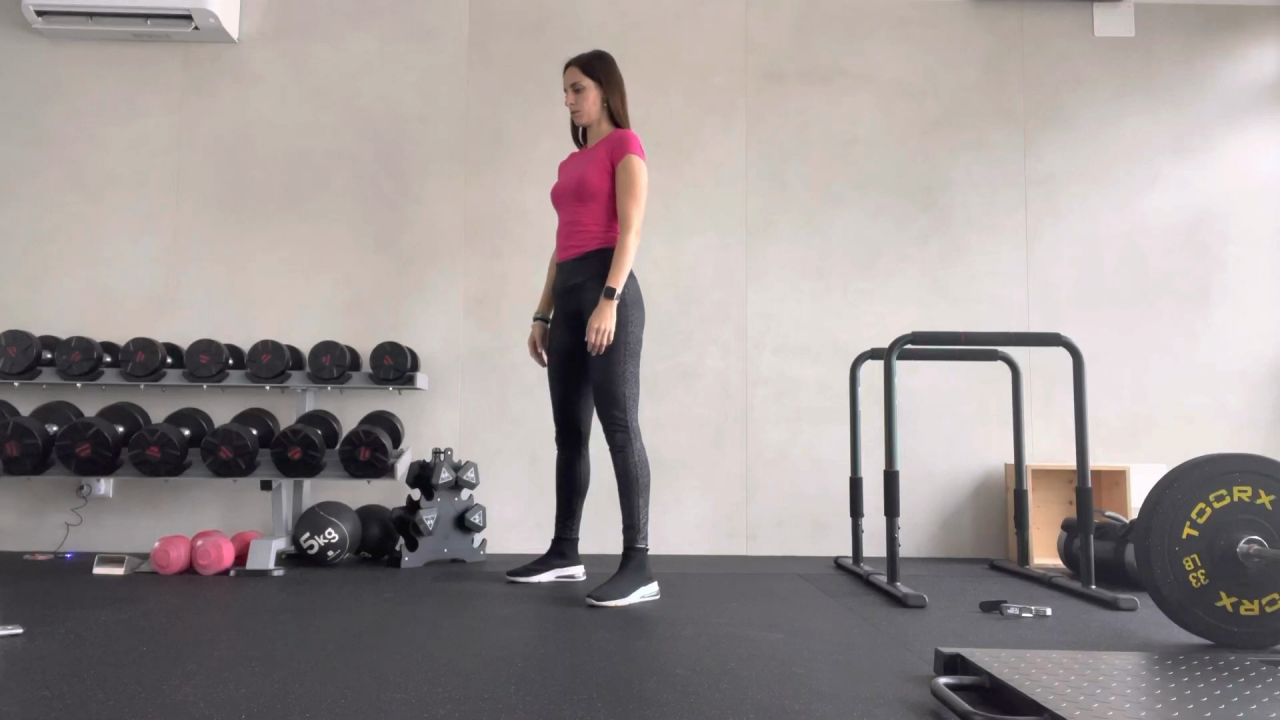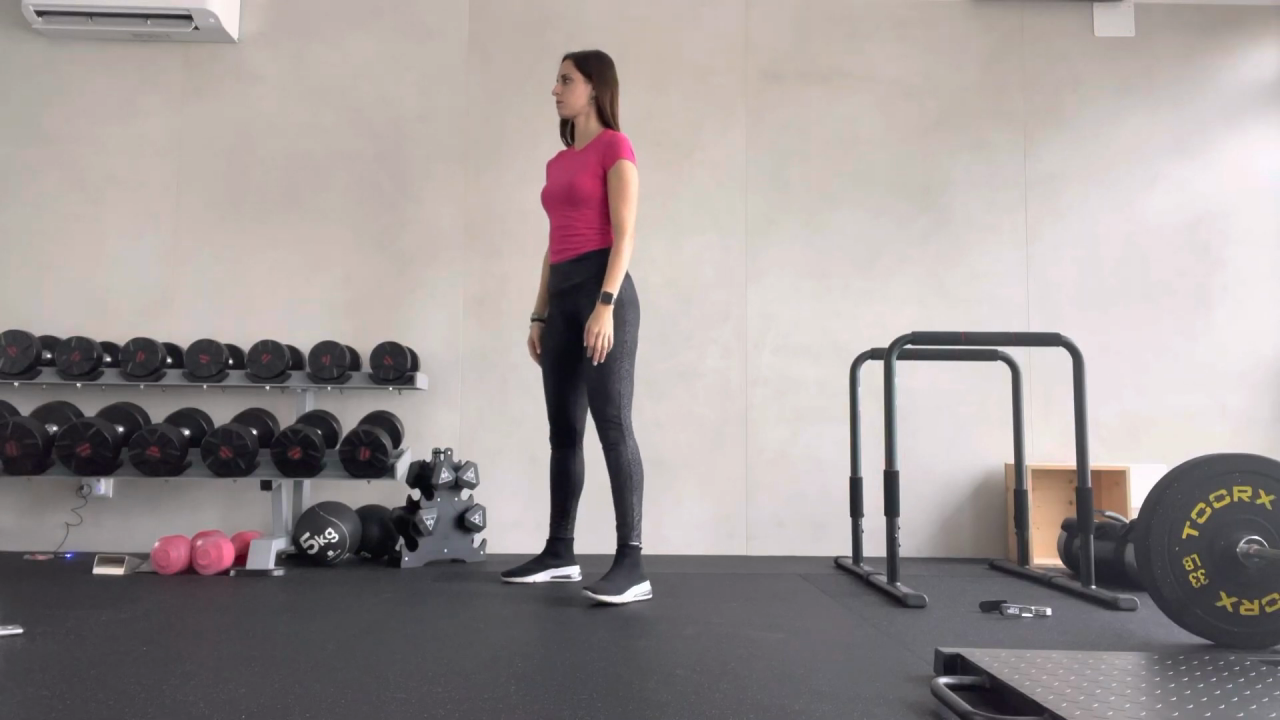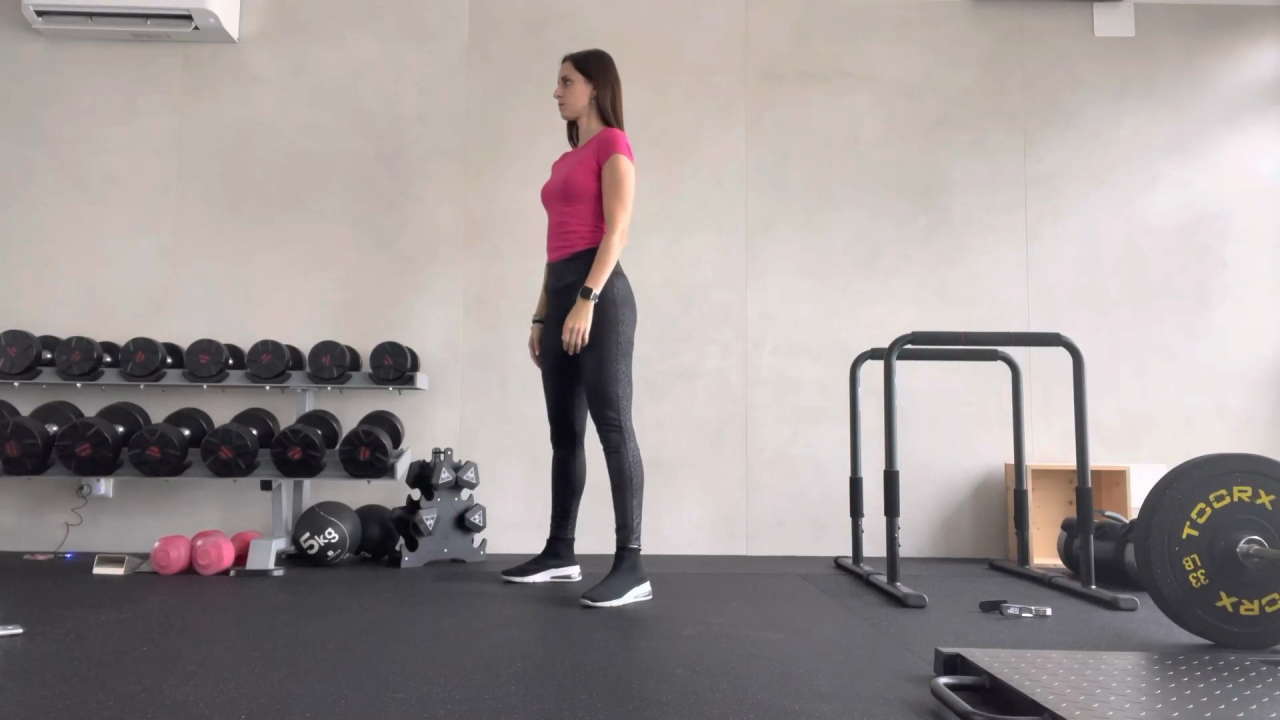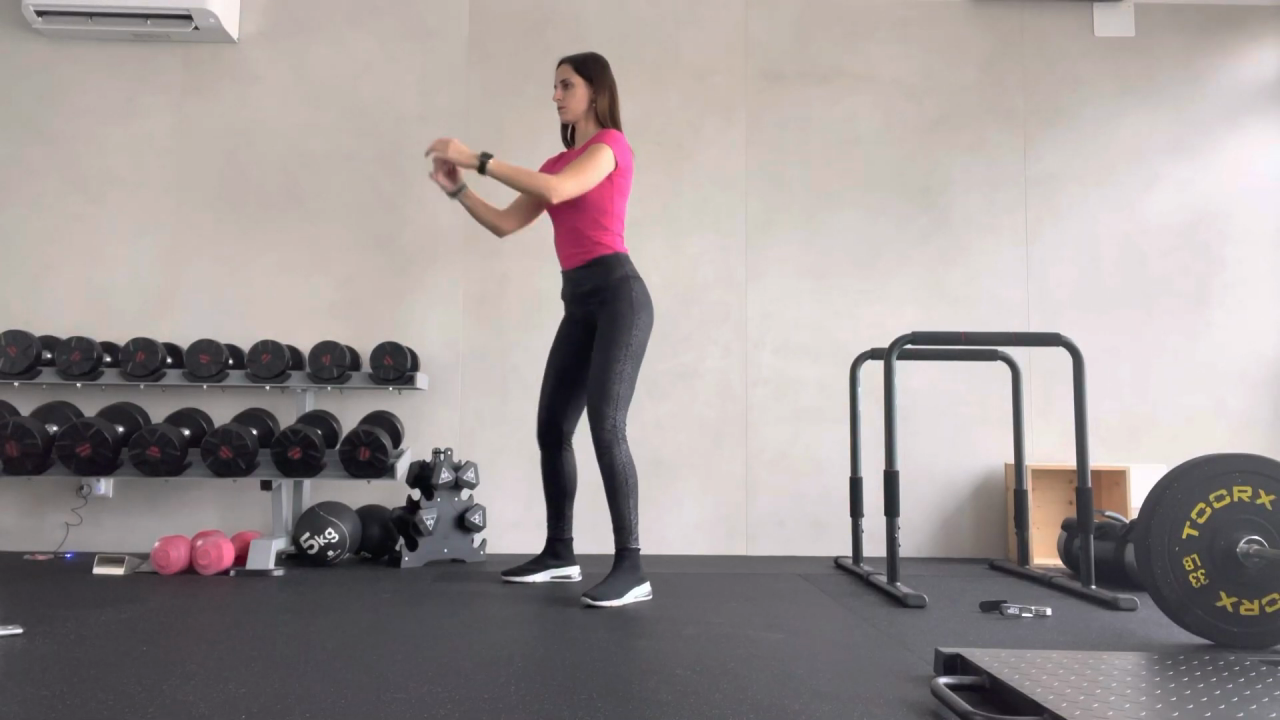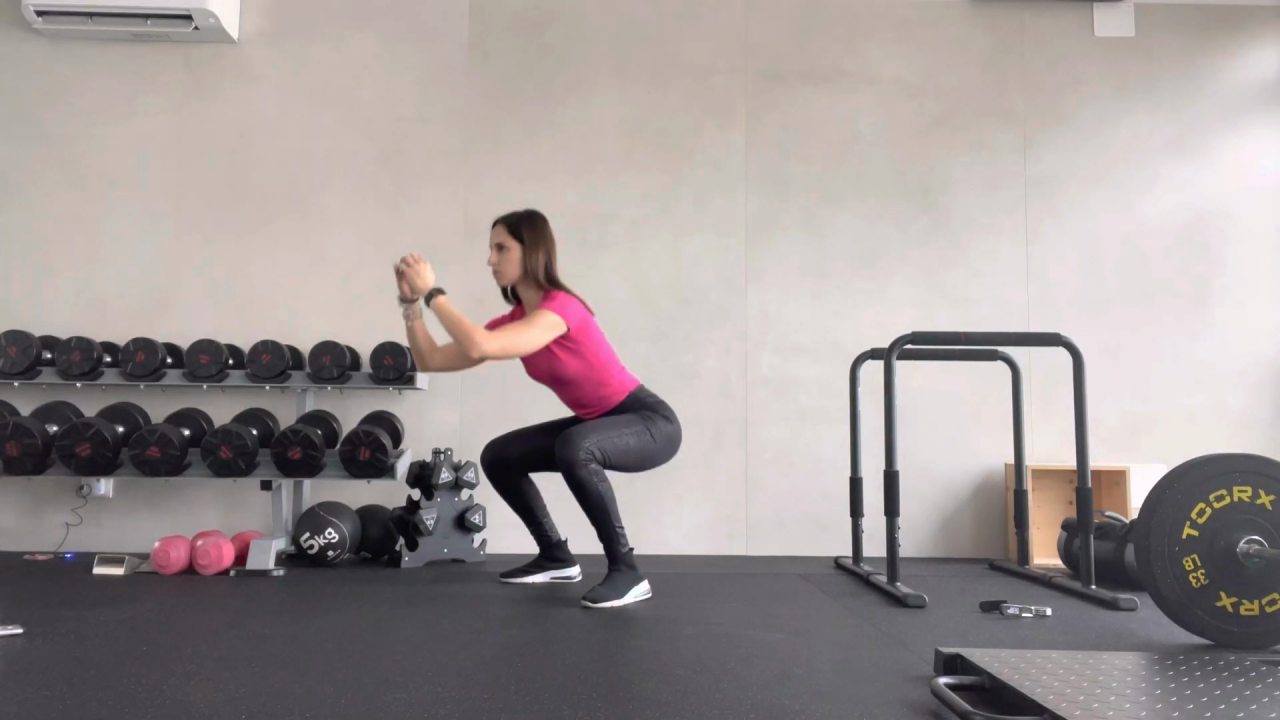
dt=0.7s
person 1, frame 1
left shoulder: (625, 145)
right shoulder: (570, 163)
left elbow: (630, 229)
left wrist: (608, 299)
right wrist: (541, 315)
left hip: (605, 289)
right hip: (568, 295)
left knee: (619, 426)
right knee: (569, 432)
left ankle: (637, 566)
right ankle: (564, 551)
person 1, frame 2
left shoulder: (614, 147)
right shoulder: (557, 162)
left elbow: (624, 234)
left wrist: (606, 304)
right wrist: (538, 315)
left hip: (601, 290)
right hip: (562, 296)
left knee: (612, 423)
right knee: (563, 430)
left ankle: (631, 562)
right ankle: (560, 551)
person 1, frame 3
left shoulder: (612, 145)
right shoulder: (565, 161)
left elbow: (616, 230)
left wrist: (587, 301)
right wrist: (541, 316)
left hip: (598, 291)
right hip: (561, 294)
left knee: (612, 426)
right knee: (564, 430)
left ankle: (631, 566)
right ankle: (560, 551)
person 1, frame 4
left shoulder: (610, 144)
right shoulder: (558, 162)
left elbow: (555, 192)
right elbow: (506, 223)
left wrist: (480, 161)
right wrist: (458, 187)
left hip: (618, 294)
right hip: (579, 301)
left knee: (605, 426)
right knee: (551, 429)
left ankle: (630, 568)
right ankle: (559, 553)
person 1, frame 5
left shoulder: (559, 308)
right shoulder: (517, 320)
left elbow: (480, 349)
right elbow: (431, 360)
left wrist: (432, 291)
right wrist: (411, 300)
left hip: (650, 423)
right hip: (600, 424)
left knee: (573, 447)
right knee: (497, 457)
left ankle: (626, 570)
right ankle: (556, 555)
